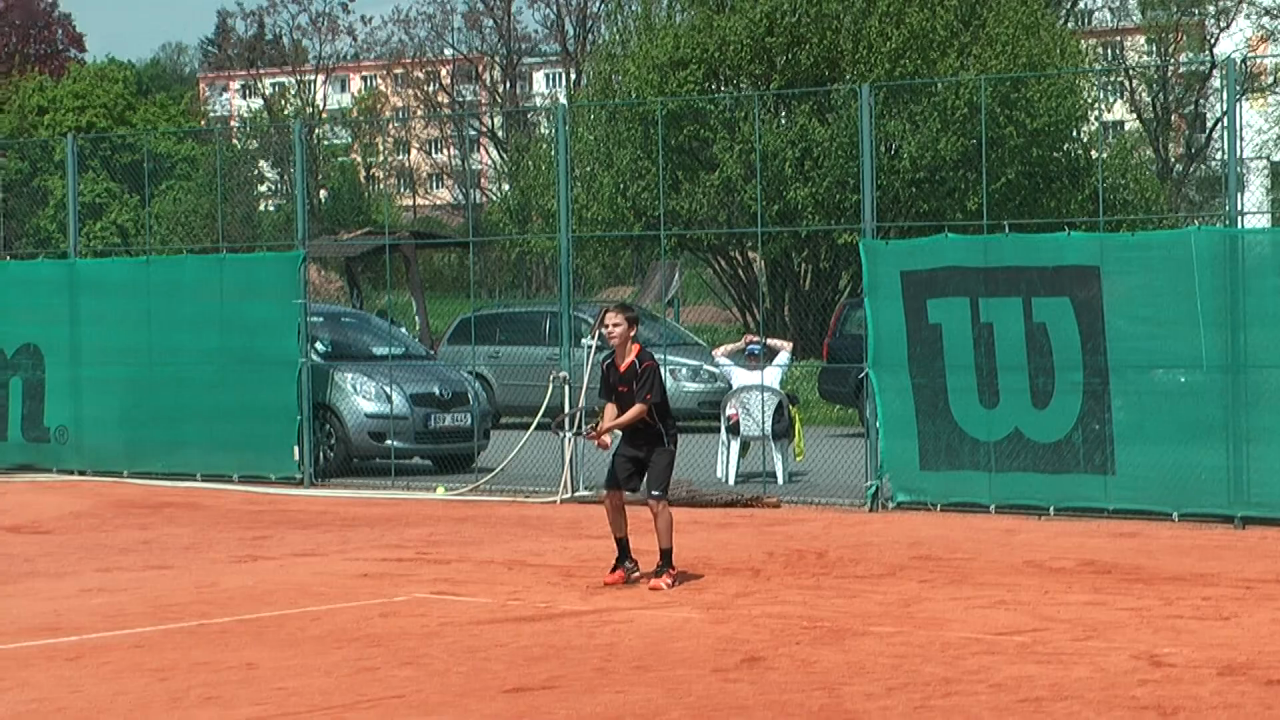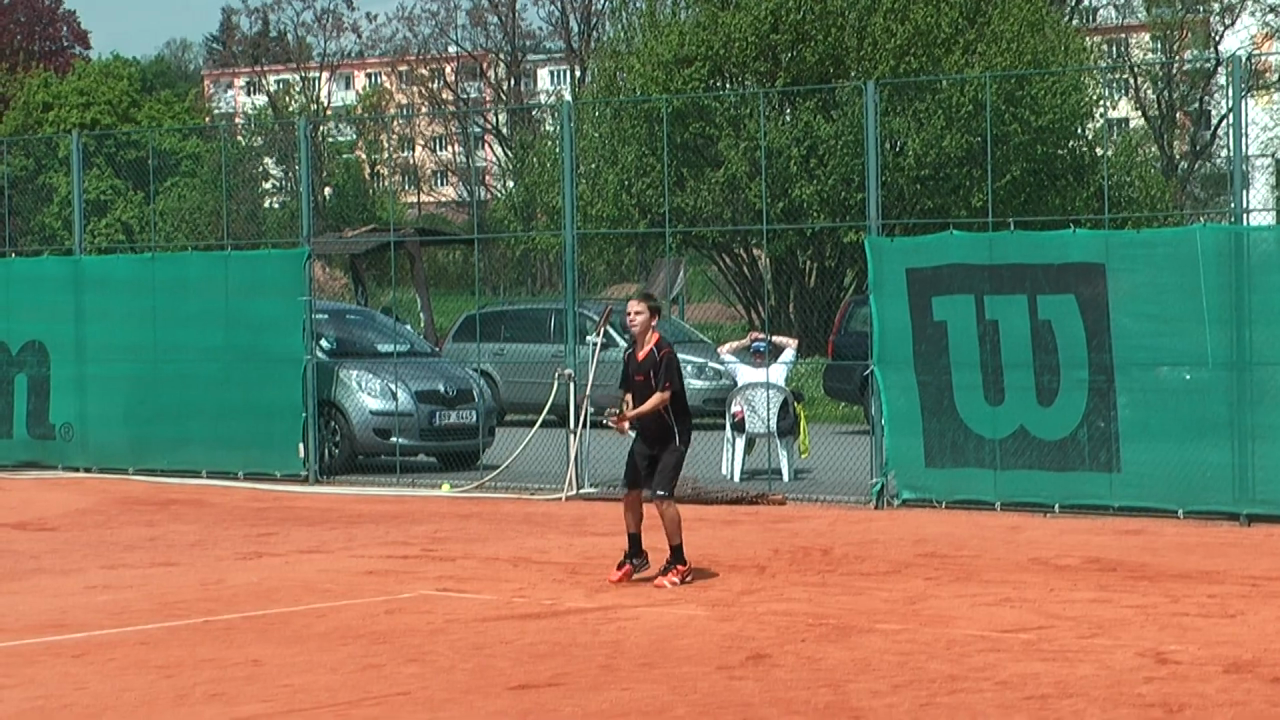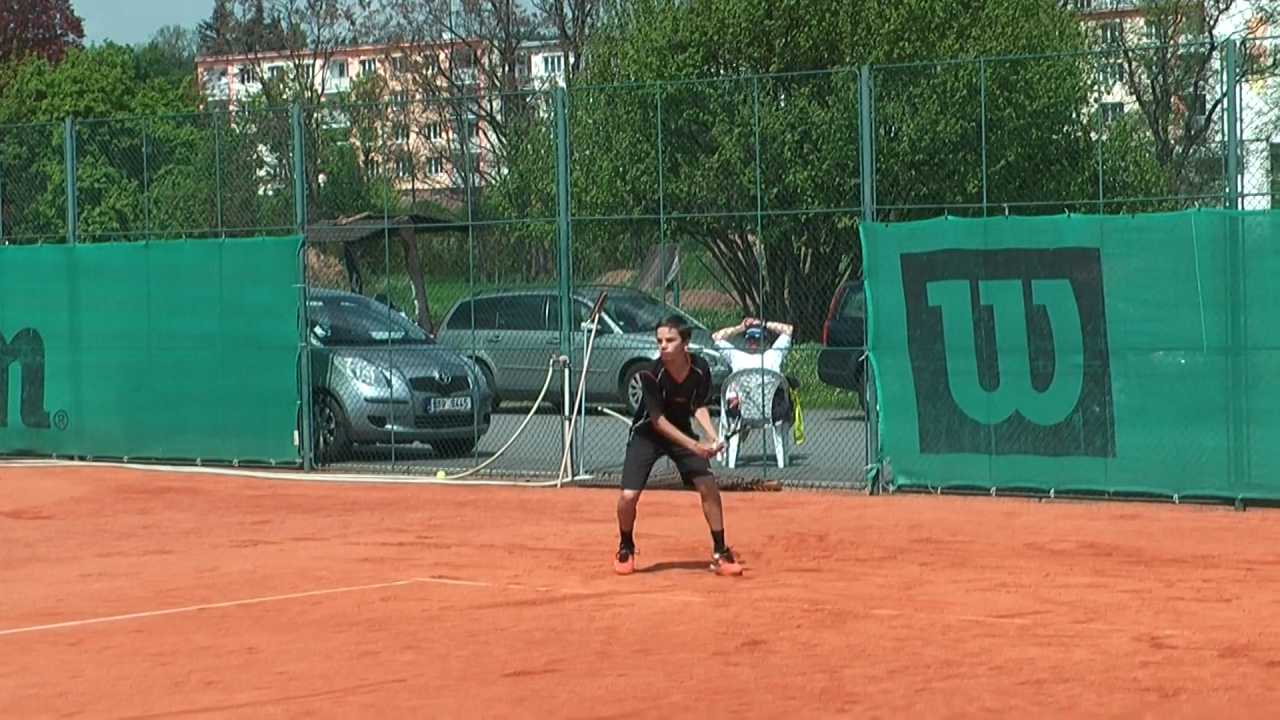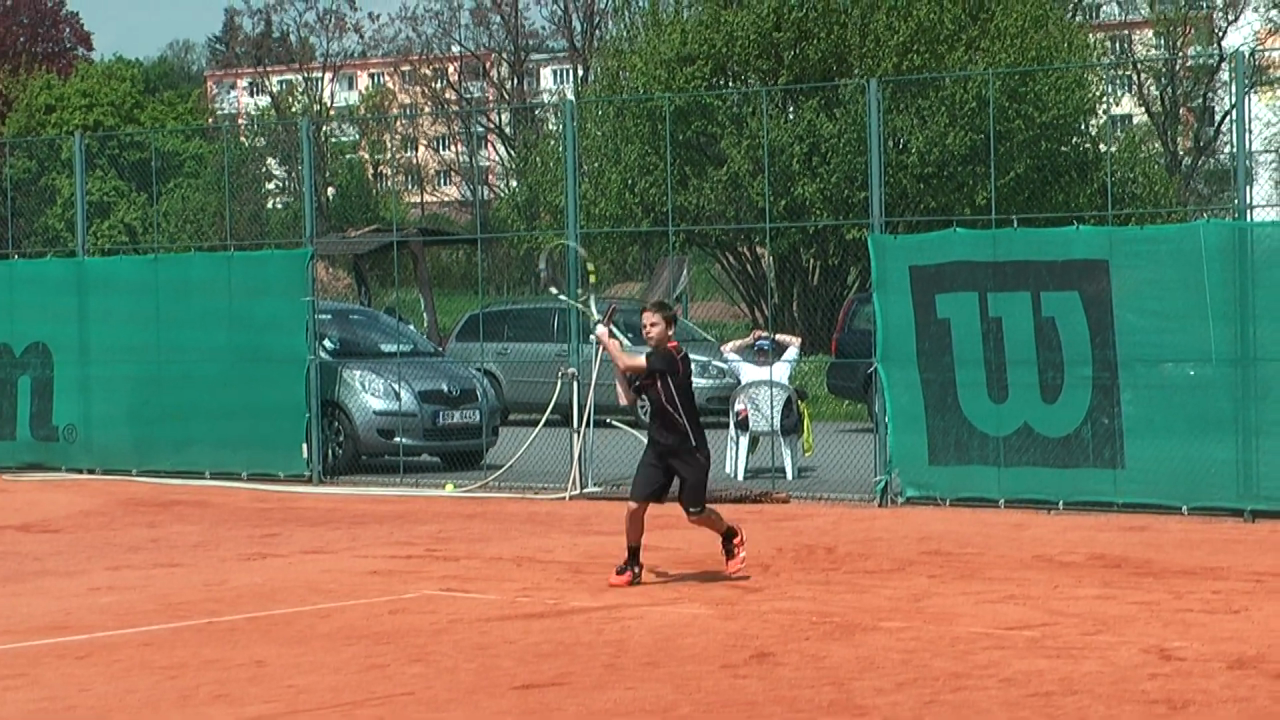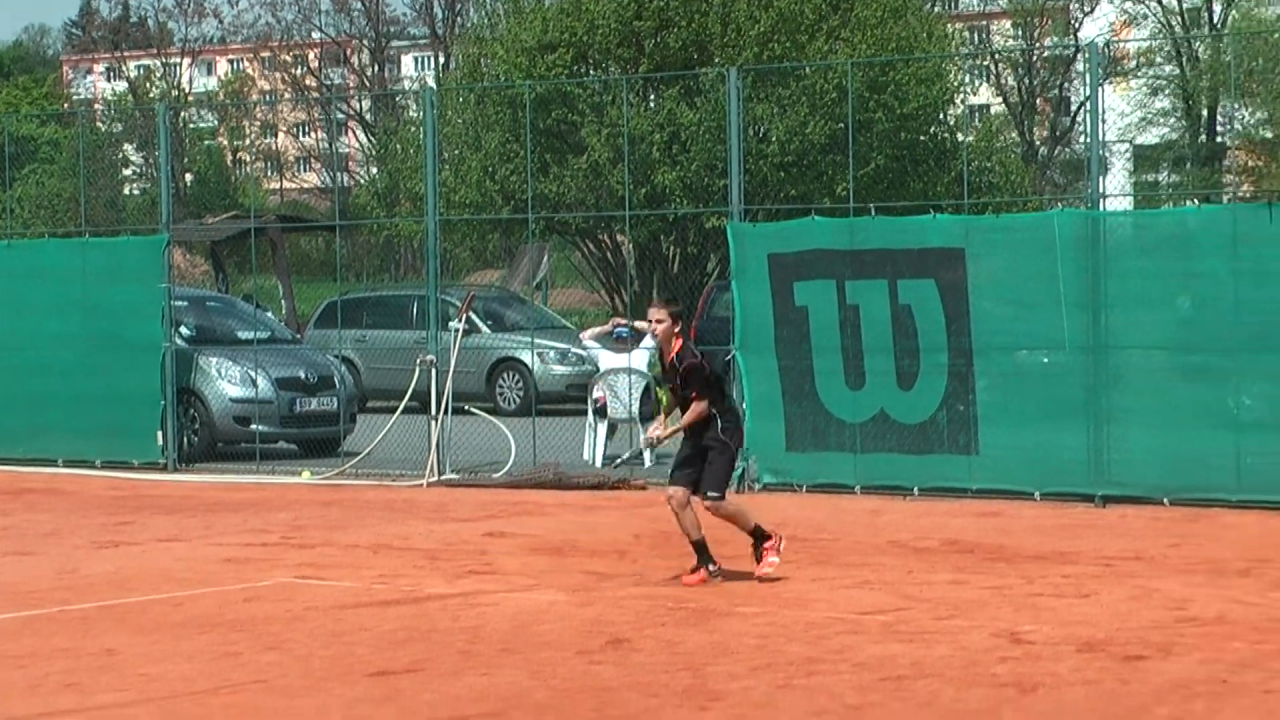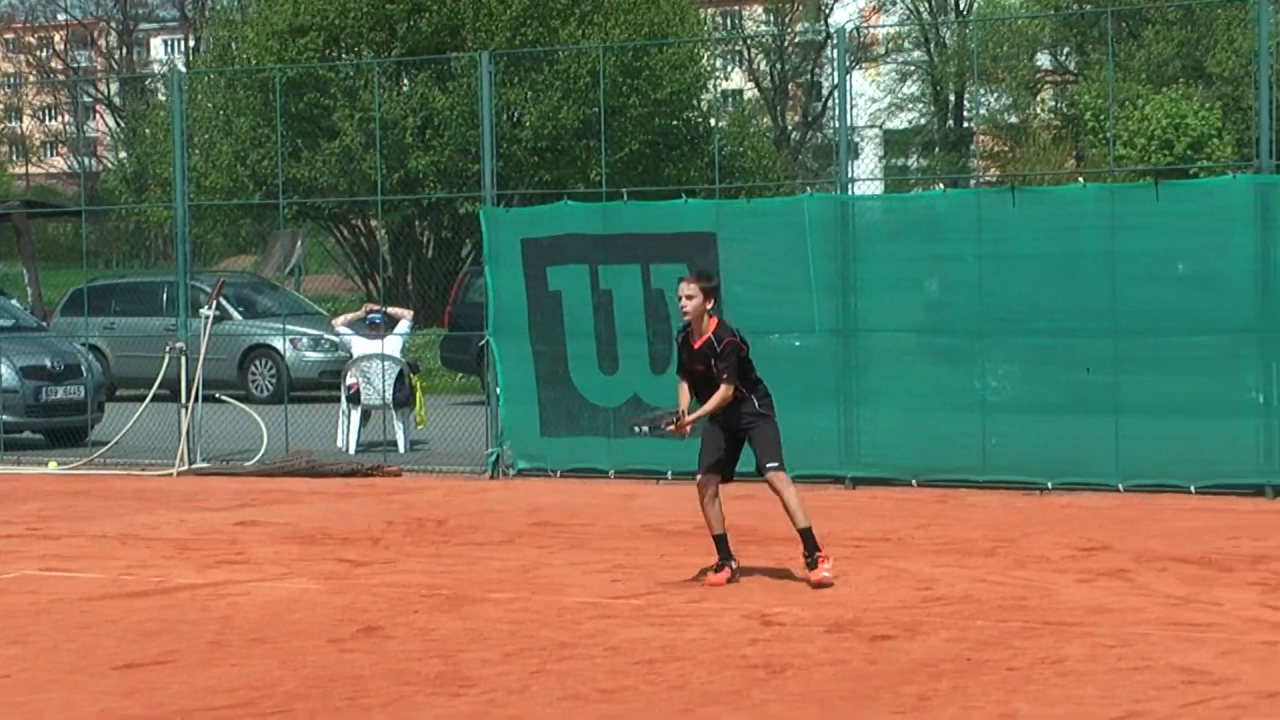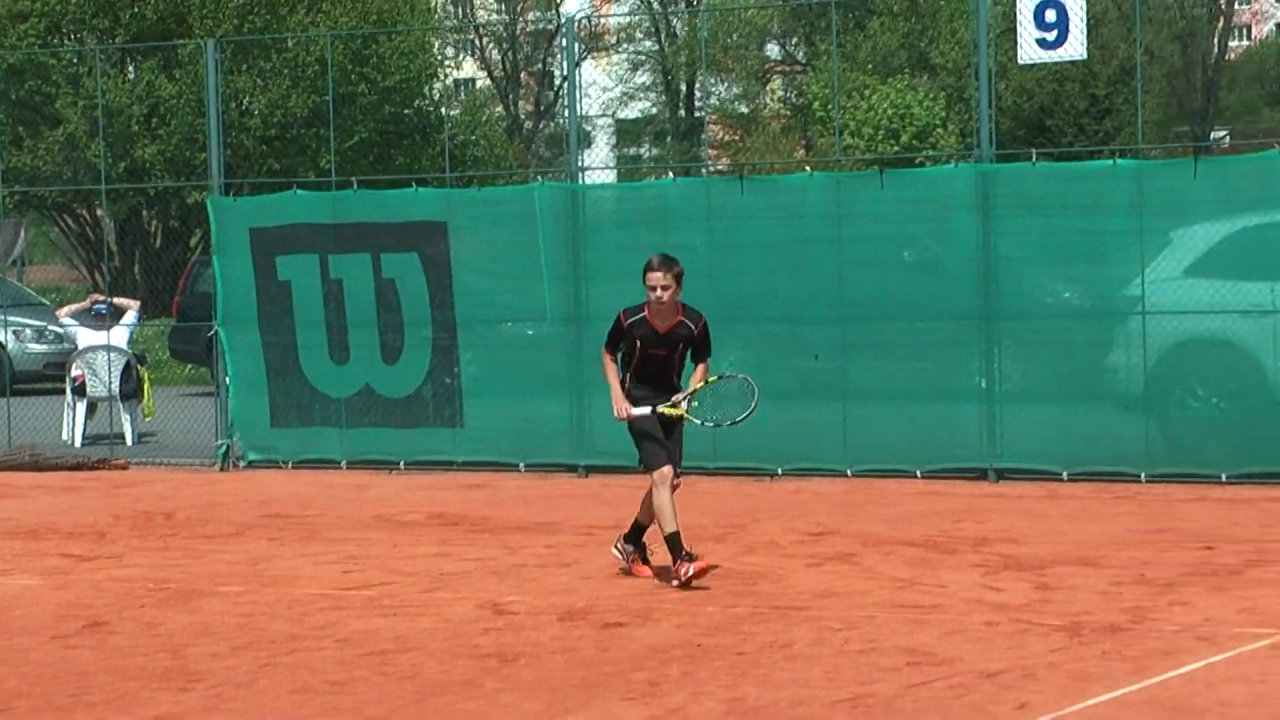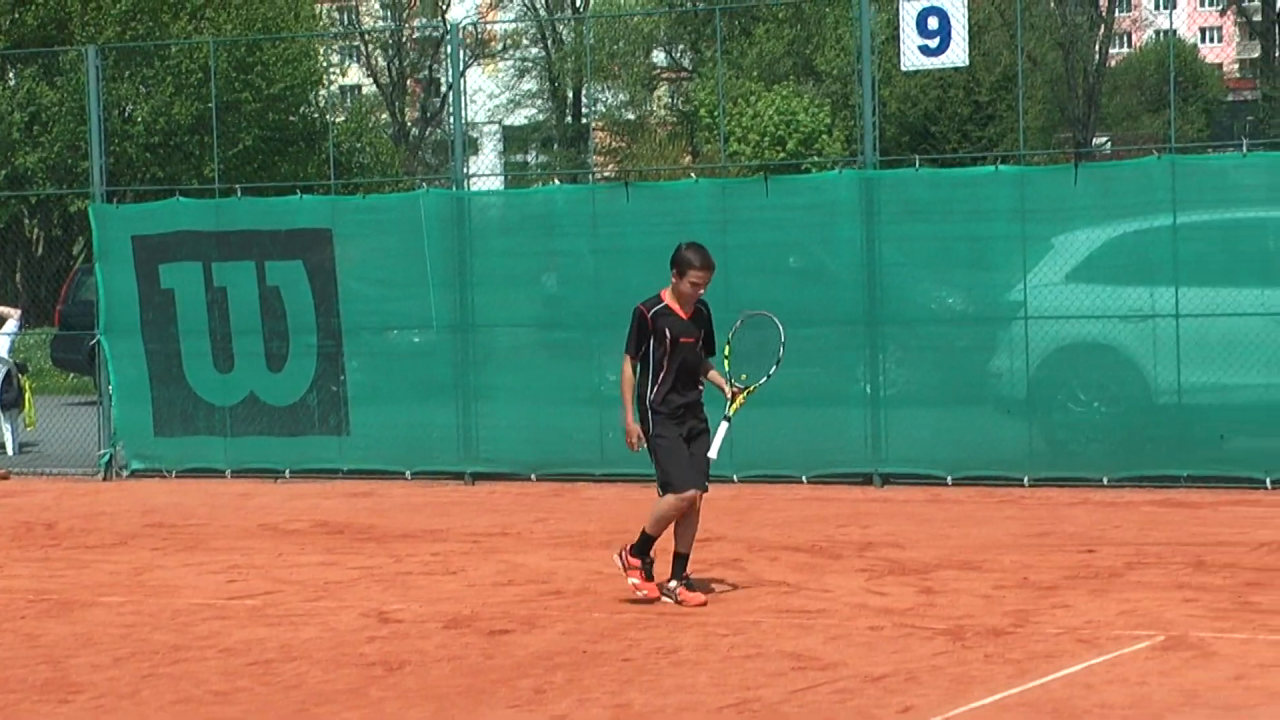
dt=0.7s
person 1, frame 1
left shoulder: (646, 363)
right shoulder: (608, 364)
left elbow: (641, 407)
right elbow: (611, 402)
left wrist: (607, 427)
right wrist: (605, 433)
left hip: (659, 438)
right hip: (631, 438)
left knee: (656, 500)
right knee: (612, 495)
left ankle: (667, 567)
right ankle: (626, 561)
person 1, frame 2
left shoulder: (664, 352)
right shoulder: (629, 354)
left elbow: (663, 395)
left wrist: (631, 415)
right wrist: (624, 418)
left hip: (672, 433)
right hip: (646, 433)
left knee: (662, 498)
right knee: (631, 493)
left ankle: (679, 564)
right ankle: (635, 557)
person 1, frame 3
left shoulder: (701, 368)
right shoulder: (652, 375)
left elbow: (700, 408)
right elbow: (659, 421)
left wrist: (712, 436)
right wrist: (692, 445)
left hip: (682, 432)
right hip: (648, 434)
left knee: (707, 484)
right knee: (628, 496)
left ankle: (720, 553)
right ankle: (626, 549)
person 1, frame 4
left shoulder: (673, 355)
right shoulder: (648, 360)
left elbow: (626, 362)
right elbow: (626, 399)
left wrist: (606, 339)
right wrist: (618, 370)
left hip: (689, 446)
right hip: (659, 444)
left knee: (696, 514)
right knee: (635, 506)
left ankle: (731, 537)
right ankle: (632, 564)
person 1, frame 5
left shoulder: (689, 360)
right shoulder: (665, 356)
left elbow: (701, 405)
left wrist: (667, 430)
right wrist: (662, 420)
left hip: (720, 430)
right hip: (694, 434)
left knee: (713, 502)
right knee: (677, 498)
left ankle: (766, 540)
right ankle: (707, 563)
person 1, frame 6
left shoulder: (725, 340)
right shoulder: (683, 338)
left elbow: (726, 390)
right elbow: (684, 379)
left wrist: (693, 417)
right wrist: (683, 411)
left hip: (752, 411)
right hip: (720, 418)
left knee: (776, 477)
right knee: (705, 483)
left ankle: (814, 554)
right ankle: (726, 560)
person 1, frame 7
left shoulder: (694, 322)
right shoulder: (629, 319)
left elbow: (702, 362)
right elbow: (608, 355)
left wrist: (690, 390)
right wrist: (617, 395)
left hip: (670, 403)
right hip: (638, 403)
left knee: (667, 481)
right knee: (663, 472)
left ankle: (629, 544)
right ankle: (678, 558)
person 1, frame 8
left shoulder: (702, 312)
right shoulder: (649, 312)
right elbow: (630, 363)
left wrist: (723, 384)
right wrist: (629, 416)
left hip: (693, 415)
right hip: (659, 416)
left knee: (696, 497)
right knee: (683, 494)
left ankle: (677, 579)
right ankle: (636, 555)
